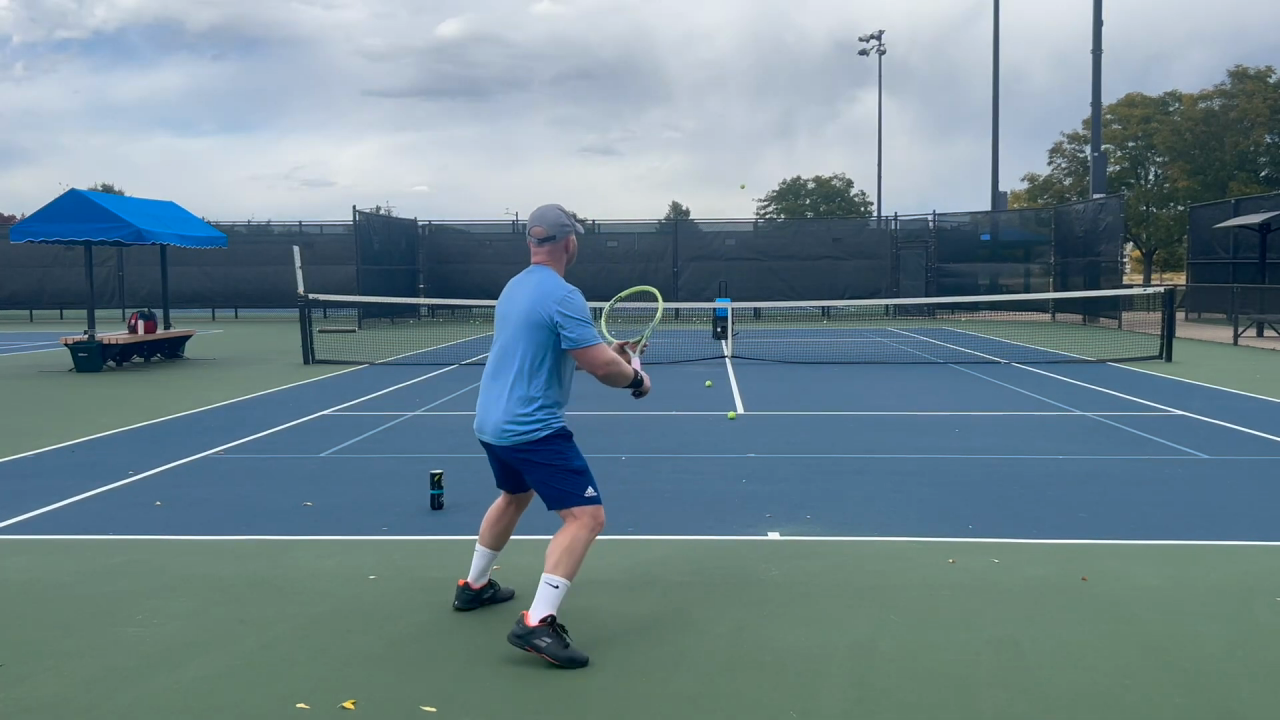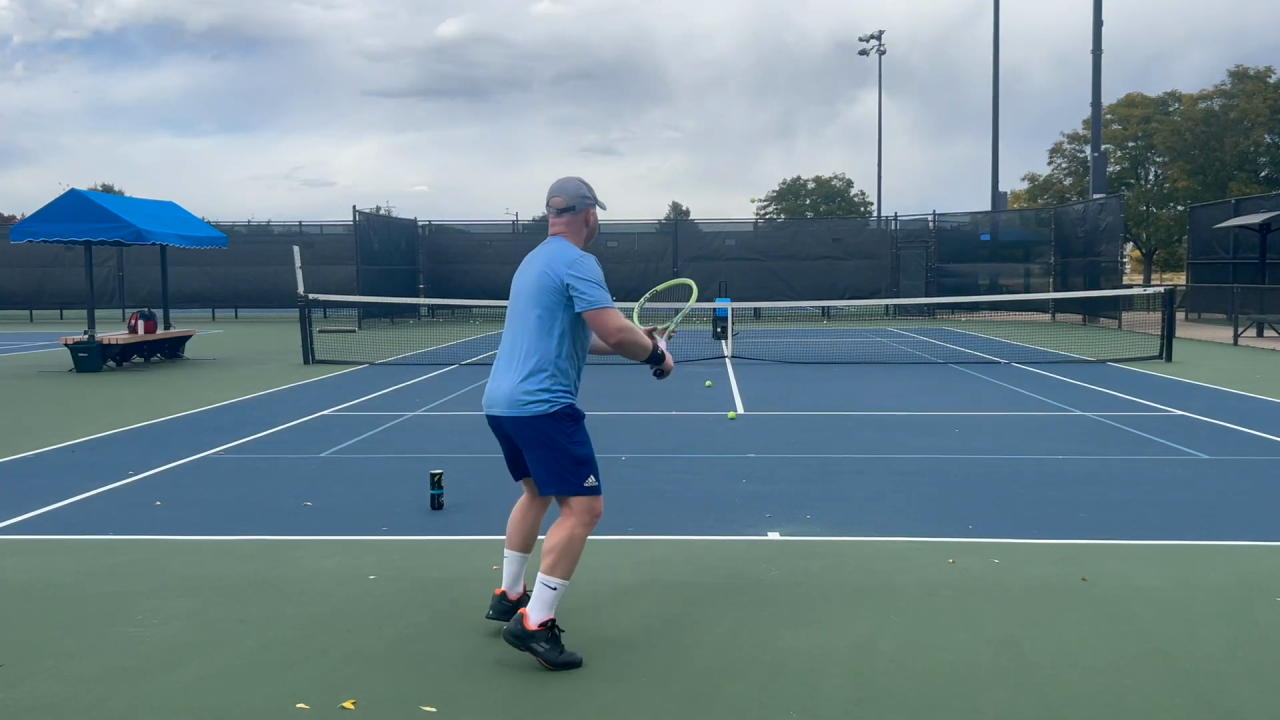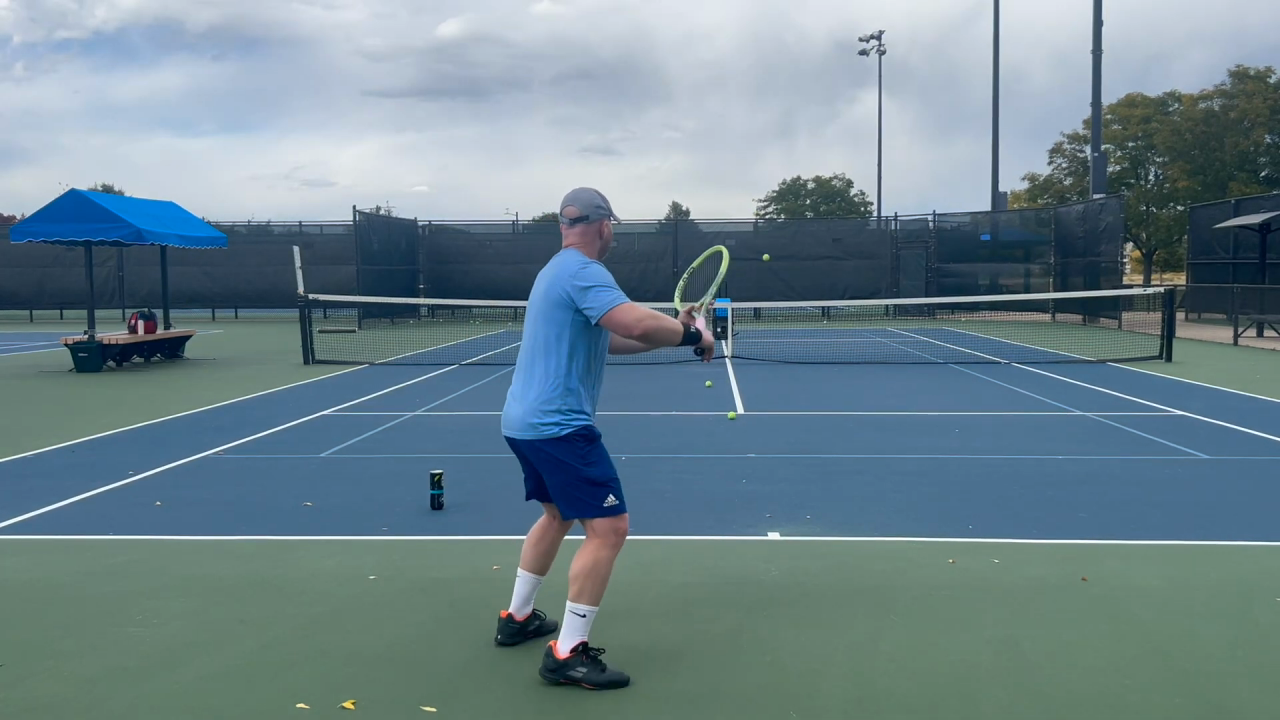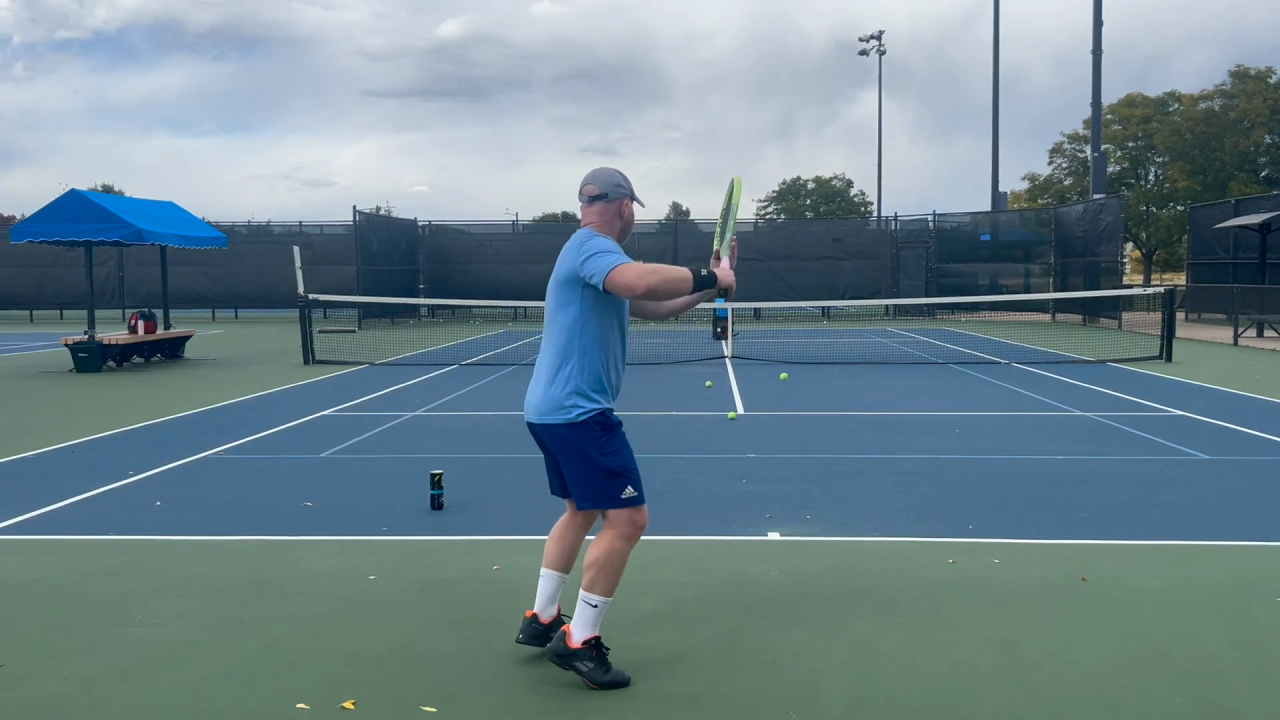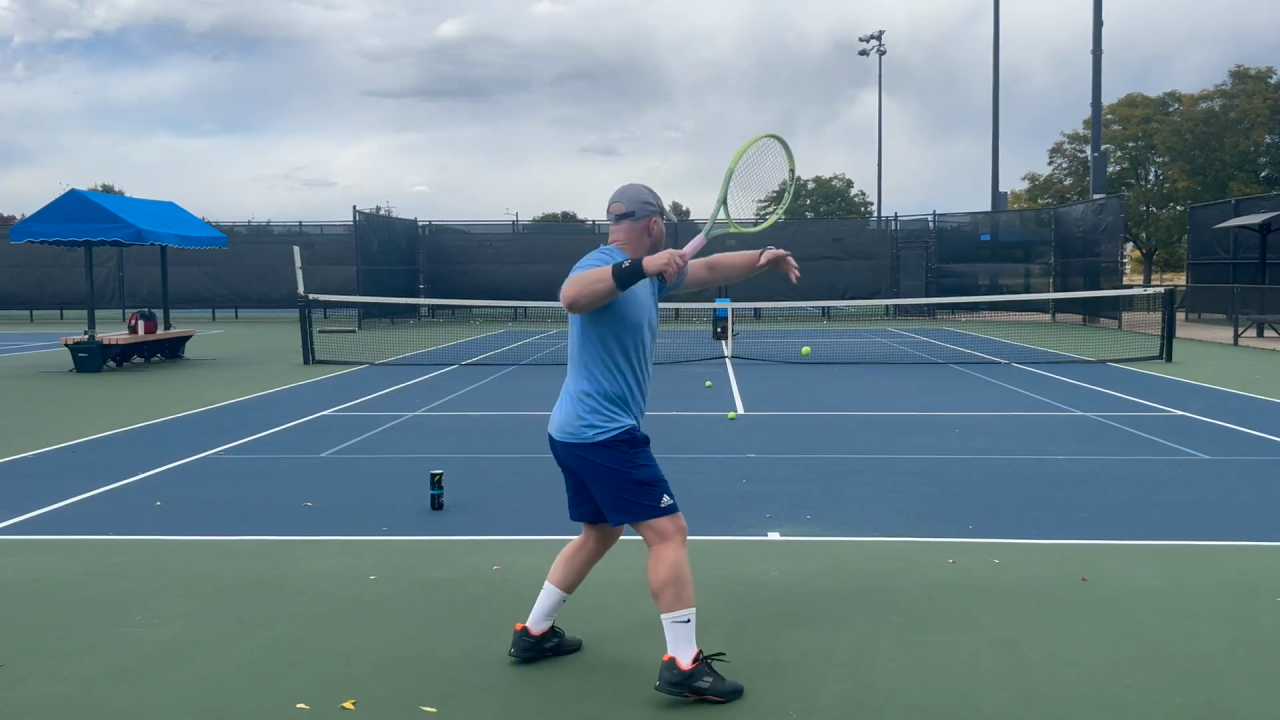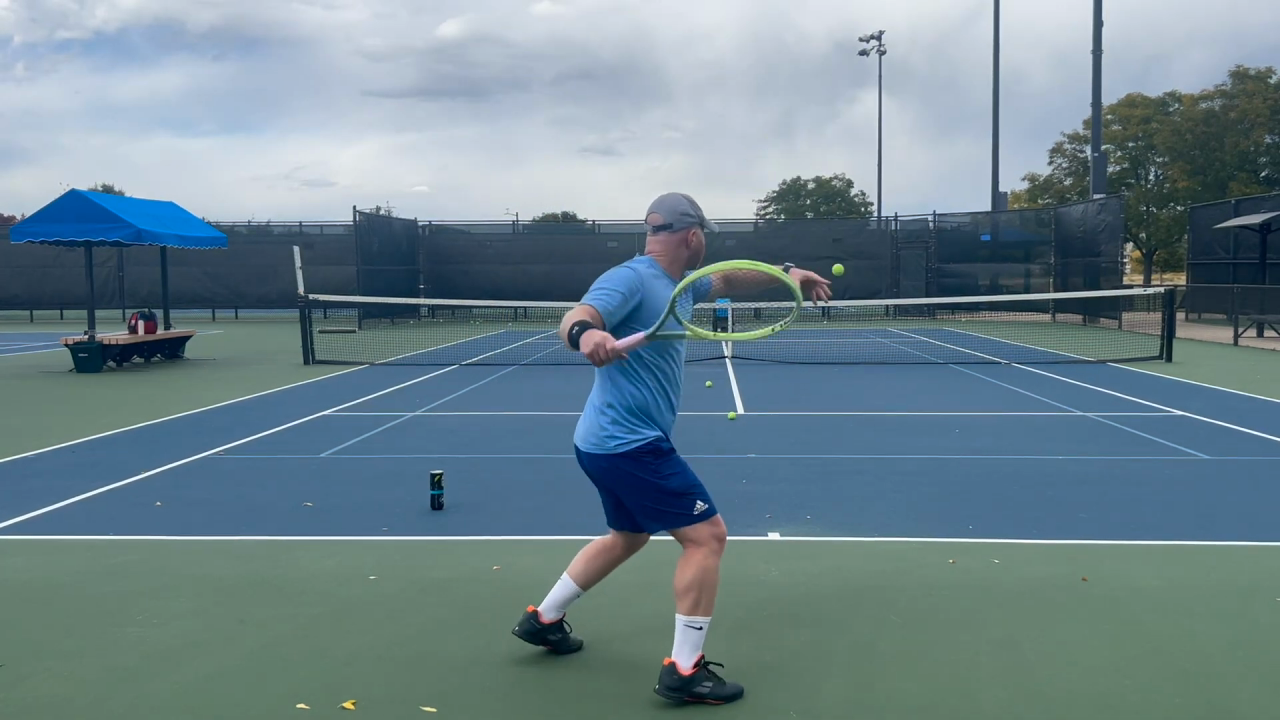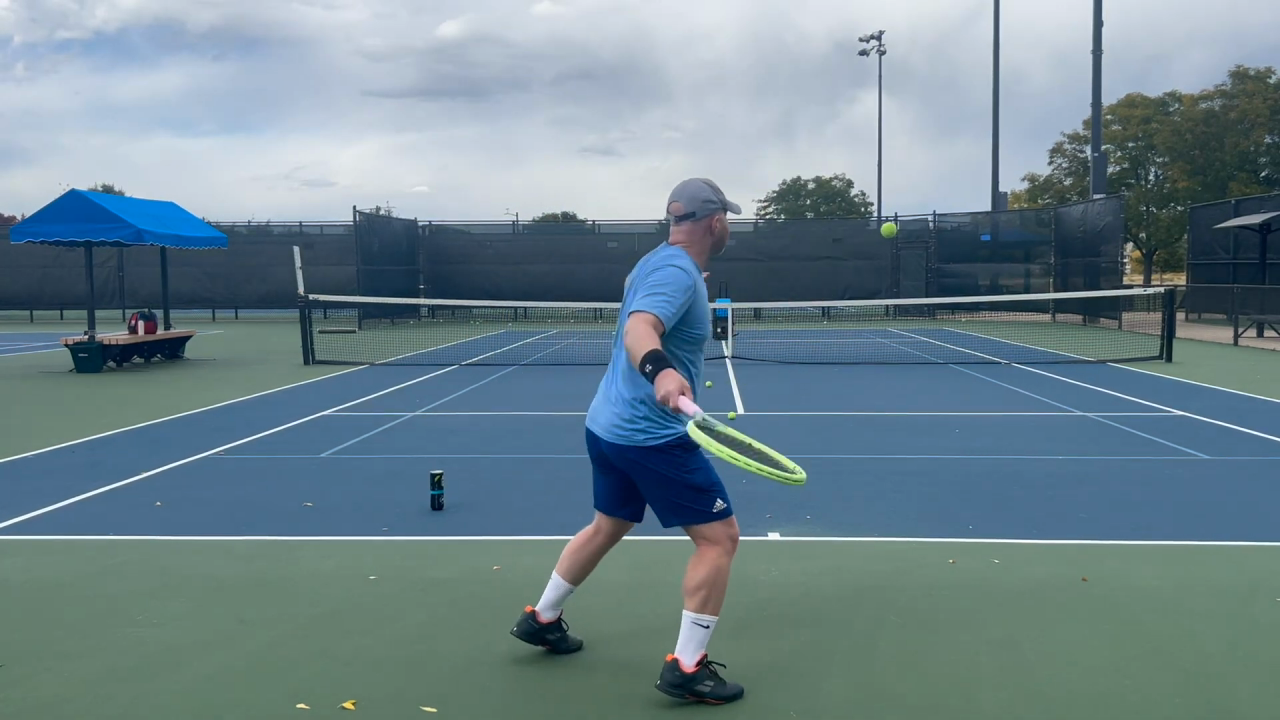
dt=0.2s
person 1, frame 1
left shoulder: (515, 288)
right shoulder: (562, 295)
right elbow: (600, 366)
left wrist: (606, 354)
right wrist: (636, 379)
left hip: (492, 424)
right hip: (533, 430)
left knee: (514, 498)
right knee: (585, 518)
left ankle: (474, 585)
right ankle: (537, 624)
person 1, frame 2
left shoulder: (537, 261)
right shoulder: (576, 262)
right elbow: (614, 330)
left wrist: (632, 342)
right wrist: (654, 354)
left hip: (503, 403)
right hip: (542, 405)
left knee: (537, 493)
right knee: (583, 509)
left ankle: (509, 597)
right ankle: (535, 622)
person 1, frame 3
left shoulder: (559, 274)
right shoulder: (582, 272)
left elbow: (614, 339)
right elbow: (634, 322)
left wrist: (671, 332)
right wrist: (691, 334)
left hip: (524, 423)
right hip: (558, 426)
left knee: (558, 512)
right knee: (608, 530)
left ankle: (517, 617)
right ankle: (567, 653)
person 1, frame 4
left shoulder: (594, 254)
right shoulder: (591, 246)
left elbow: (655, 304)
right elbow: (641, 282)
left wrist: (705, 285)
right wrist: (707, 278)
left hip: (554, 411)
right hip: (579, 413)
left knee: (583, 511)
right knee: (624, 522)
left ankle: (541, 619)
right ankle: (577, 641)
person 1, frame 5
left shoulder: (643, 275)
right shoulder: (602, 264)
left elbow: (708, 270)
right elbow: (573, 294)
left wrist: (763, 257)
right wrist: (638, 265)
left hip: (583, 433)
right hip: (602, 435)
left knee: (598, 534)
right knee: (669, 533)
left ankle: (535, 630)
right ankle: (684, 665)
person 1, frame 6
left shoulder: (672, 280)
right shoulder: (628, 279)
left elbow: (722, 280)
right elbow: (573, 321)
left wrist: (787, 272)
right wrist: (585, 335)
left hip: (610, 441)
right hip: (628, 445)
left knee: (627, 536)
right knee: (705, 538)
left ankle: (543, 618)
right ankle: (684, 669)
person 1, frame 7
left shoulder: (663, 263)
right shoulder: (677, 276)
right elbow: (637, 330)
right wrist: (659, 370)
left hip: (609, 429)
right hip: (652, 439)
left knee: (610, 526)
right knee: (719, 537)
left ankle: (542, 617)
right ankle: (686, 666)
